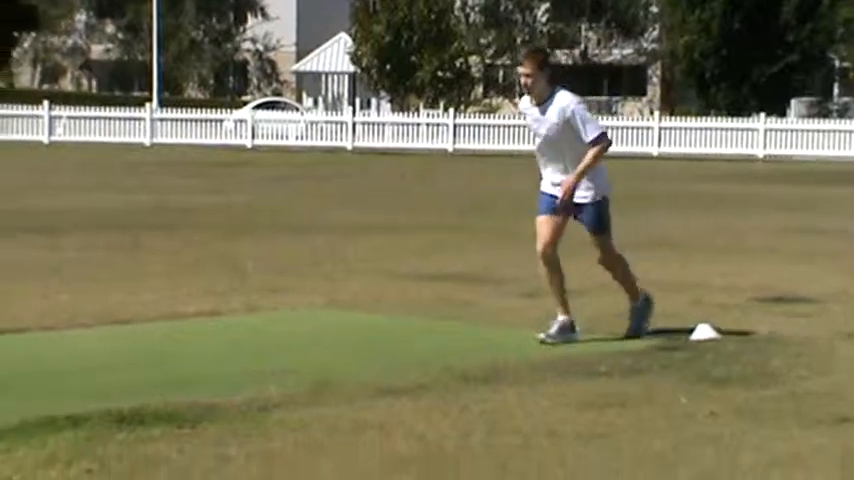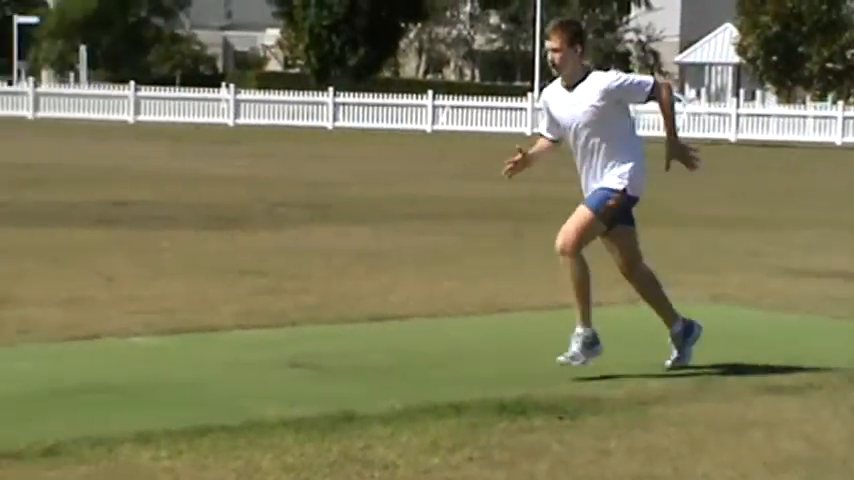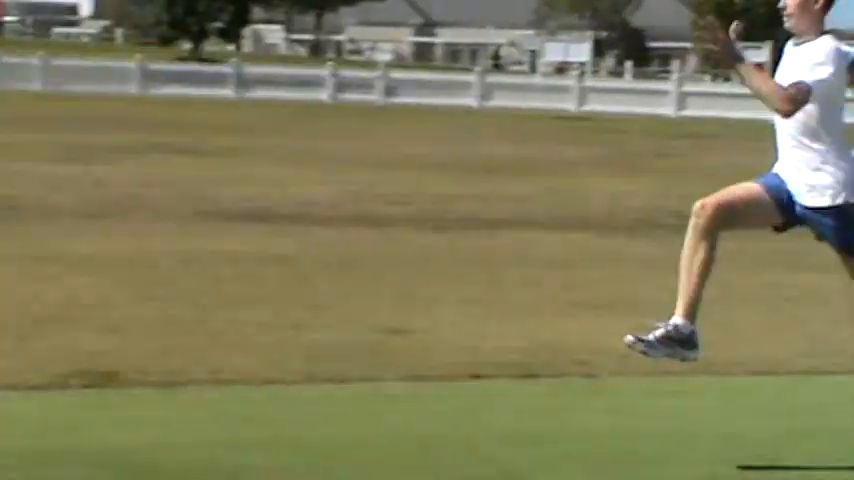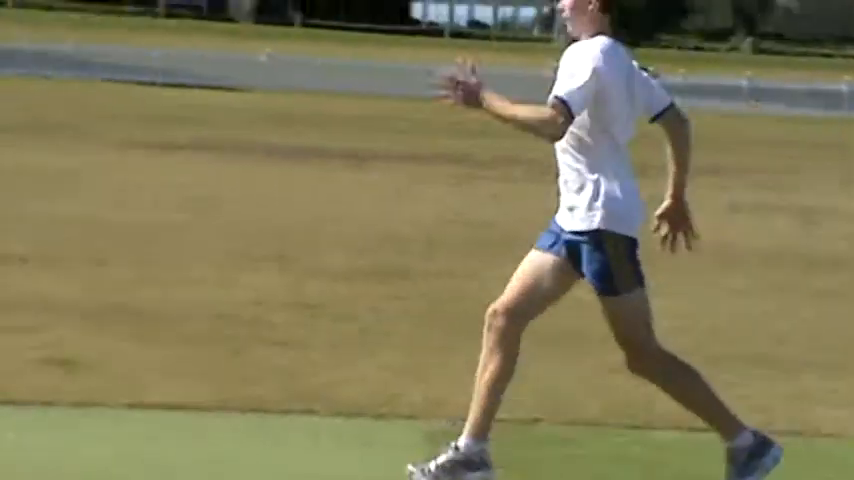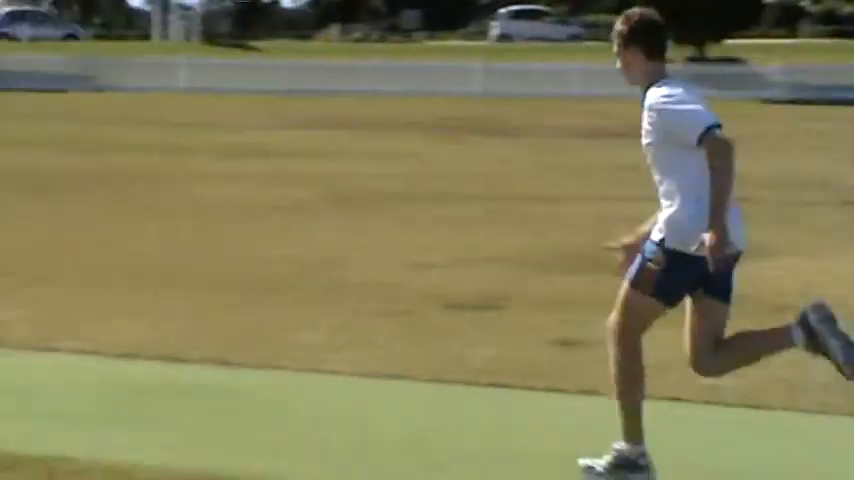
dt=1s
person 1, frame 1
left shoulder: (569, 105)
right shoulder: (525, 106)
left elbow: (602, 142)
left wrist: (575, 178)
left hip: (584, 187)
right hip: (552, 187)
left knee: (604, 255)
right knee: (544, 249)
left ankle: (639, 301)
right ankle: (564, 321)
person 1, frame 2
left shoulder: (608, 83)
right shoulder: (549, 95)
left elbow: (661, 88)
right elbow: (548, 139)
left wrist: (673, 143)
right wrist: (526, 158)
left hip: (622, 180)
right hip: (596, 182)
left knee: (567, 244)
right knee: (630, 267)
left ankle: (586, 335)
right ankle: (680, 329)
person 1, frame 3
right shoulder: (798, 49)
left elbow: (785, 105)
left wrist: (736, 63)
right hip: (788, 179)
right knee: (706, 212)
right ankle: (681, 329)
person 1, frame 4
left shoulder: (588, 54)
right shoulder: (624, 64)
left elbow: (552, 125)
right elbow: (678, 121)
left wrist: (484, 100)
right wrist: (677, 198)
left hip: (600, 219)
right hip: (576, 219)
left knee: (642, 355)
right knee: (501, 317)
person 1, frame 5
left shoulder: (663, 101)
right shoulder: (677, 96)
left elbow: (723, 146)
left wrist: (715, 225)
right wrist: (644, 235)
left hip: (684, 240)
right hip: (702, 237)
left knee: (621, 332)
right knee: (706, 360)
right ankle: (803, 329)
